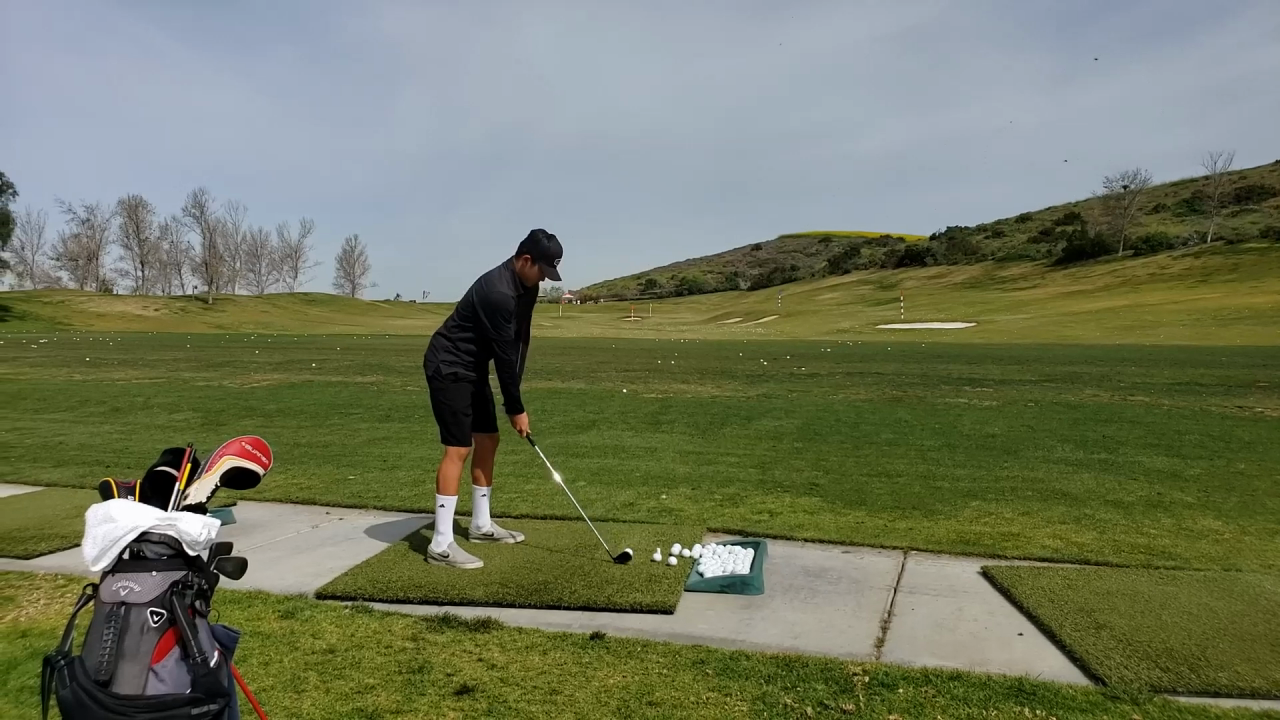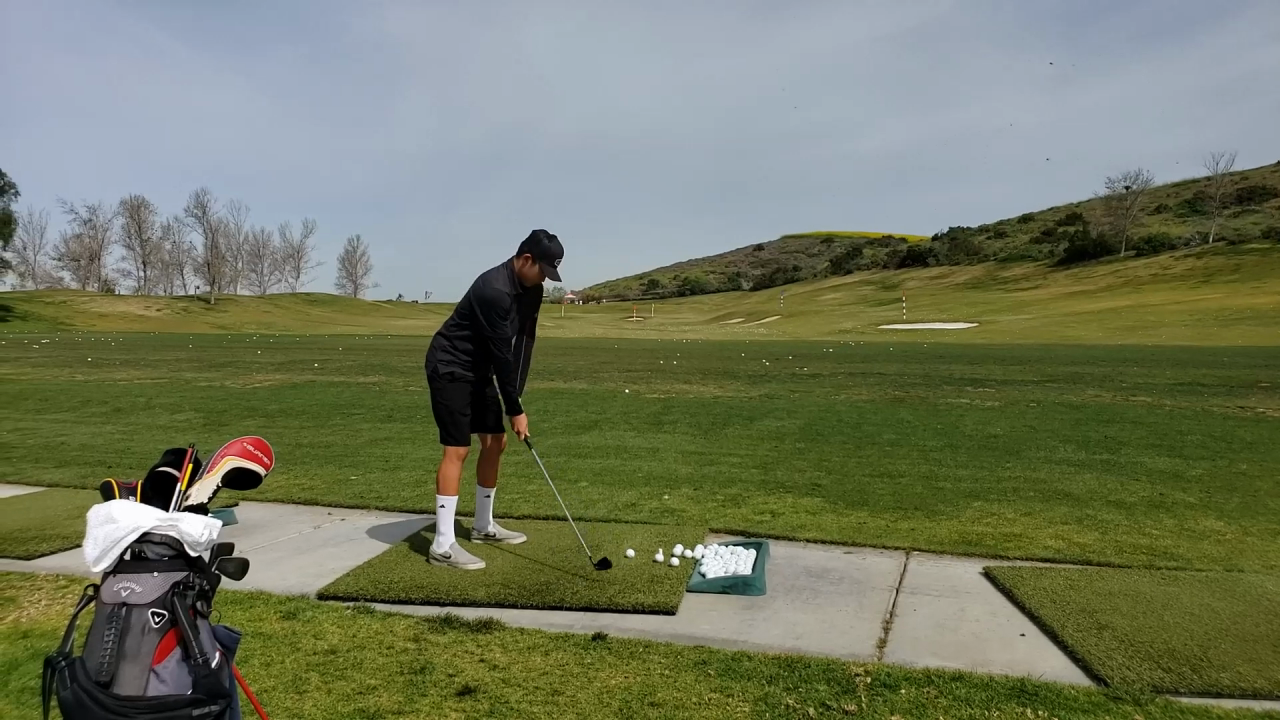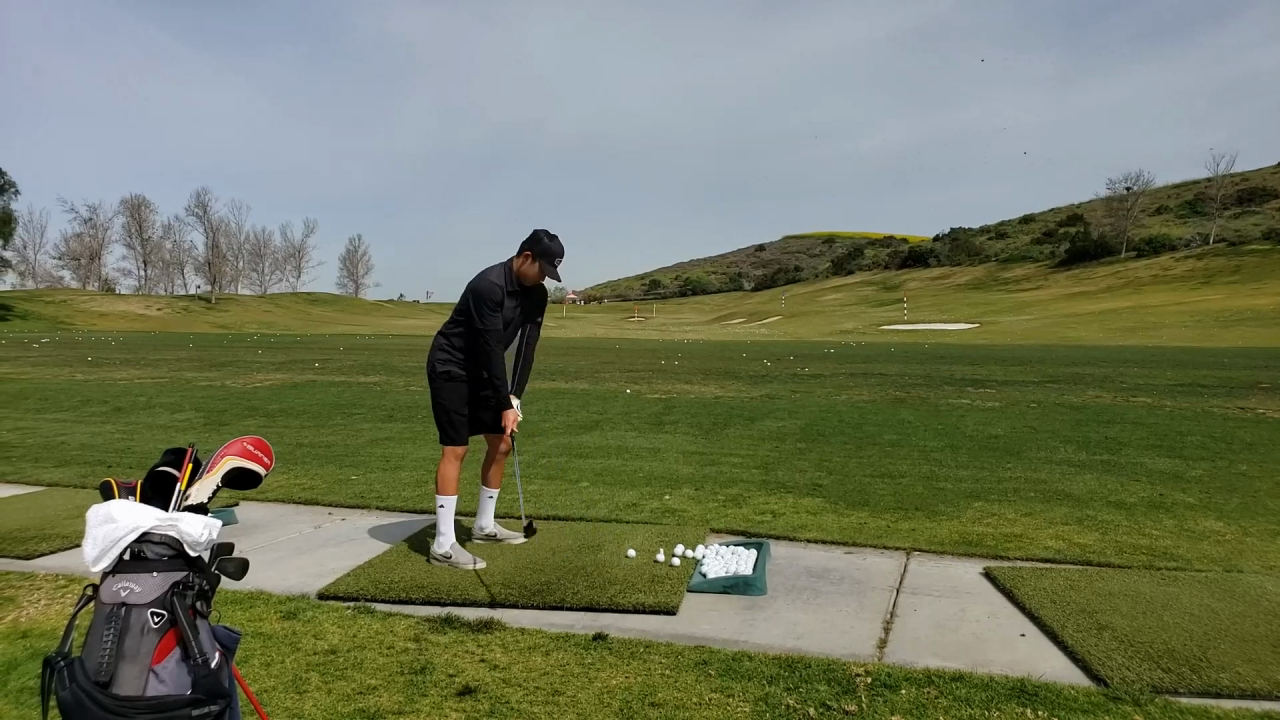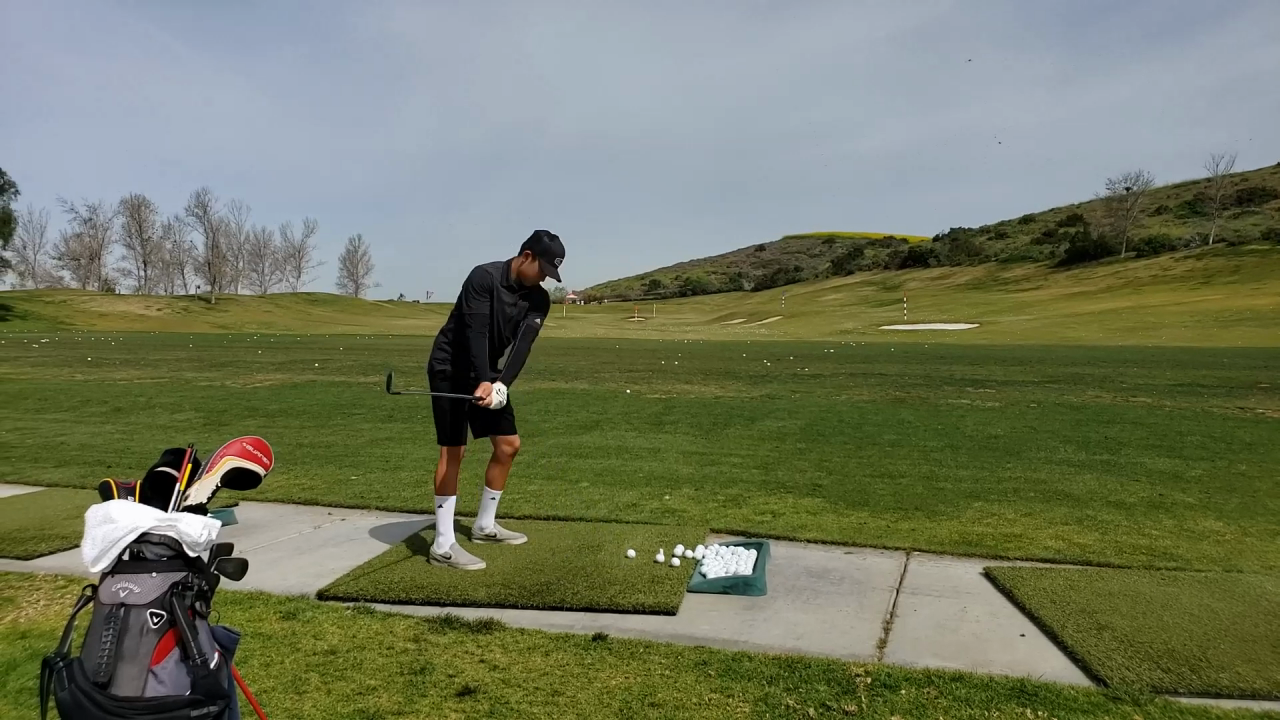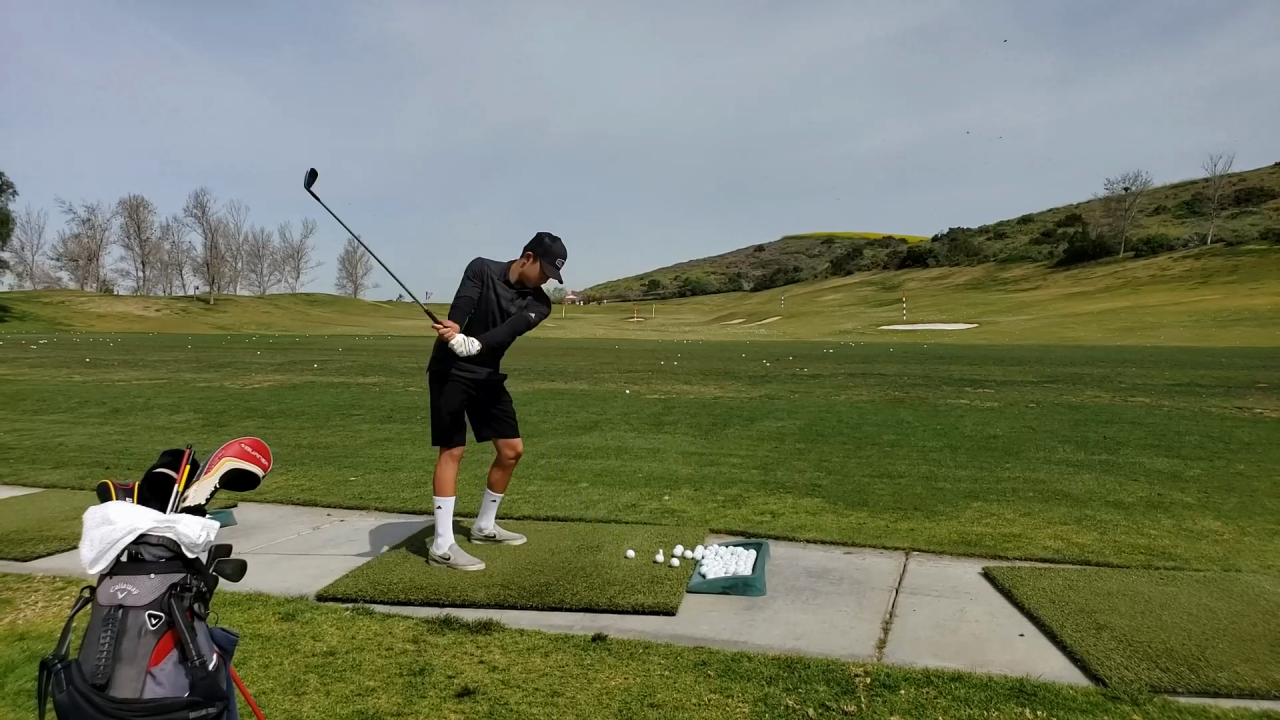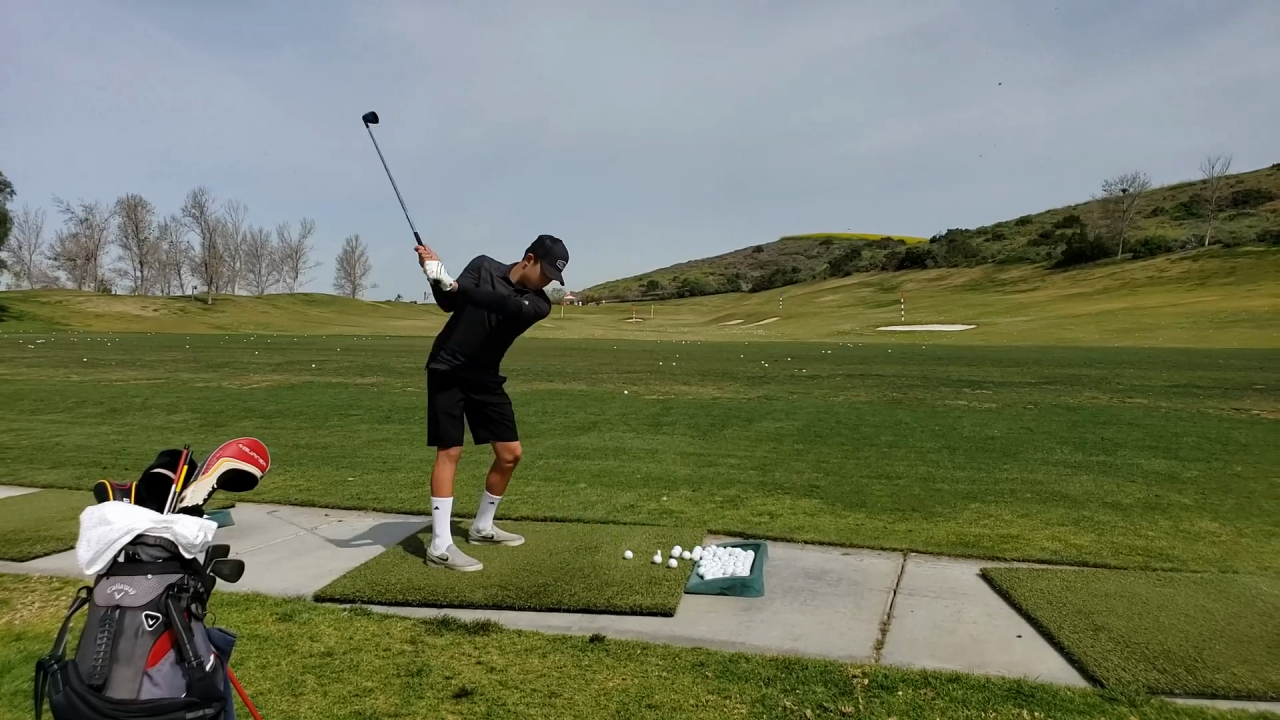
dt=0.1s
person 1, frame 1
left shoulder: (527, 287)
right shoulder: (497, 292)
left elbow: (520, 343)
right elbow: (503, 354)
left wrist: (513, 400)
right wrist: (516, 408)
left hip: (473, 368)
right hip: (448, 367)
left knee: (487, 441)
right knee: (457, 449)
left ankle: (481, 524)
right ankle: (441, 544)
person 1, frame 2
left shoulder: (533, 292)
right shoulder: (493, 289)
left elbow: (523, 346)
right elbow: (499, 351)
left wrist: (516, 398)
right wrist: (516, 410)
left hip: (480, 370)
right hip: (449, 367)
left knee: (494, 442)
right knee: (456, 449)
left ankle: (483, 525)
right ankle: (443, 545)
person 1, frame 3
left shoulder: (537, 294)
right shoulder: (489, 284)
left elbow: (526, 348)
right elbow: (491, 346)
left wrist: (514, 398)
right wrist: (506, 405)
left hip: (482, 371)
right hip: (450, 367)
left knee: (502, 443)
right knee: (455, 449)
left ankle: (484, 525)
right ankle: (443, 545)
person 1, frame 4
left shoulder: (539, 301)
right shoulder: (484, 276)
left elbow: (521, 346)
right elbow: (476, 333)
left wrist: (499, 384)
right wrist: (482, 379)
left hip: (489, 376)
right hip: (449, 368)
left knee: (509, 446)
right knee: (453, 450)
left ankle: (485, 525)
right ankle: (443, 544)
person 1, frame 5
left shoulder: (539, 304)
right shoulder: (482, 269)
left elbow: (506, 332)
right elbow: (460, 308)
left wrist: (471, 344)
right wrist: (454, 333)
left hip: (487, 376)
right hip: (449, 370)
left knee: (512, 450)
right knee: (452, 450)
left ankle: (484, 526)
right ankle: (442, 545)
person 1, frame 6
left shoulder: (538, 305)
right shoulder: (484, 266)
left elbow: (499, 302)
right elbow: (449, 301)
left wrist: (448, 280)
right wrist: (434, 272)
left hip: (486, 379)
right hip: (446, 370)
left knee: (510, 454)
right knee: (450, 453)
left ankle: (484, 527)
right ankle: (441, 546)
